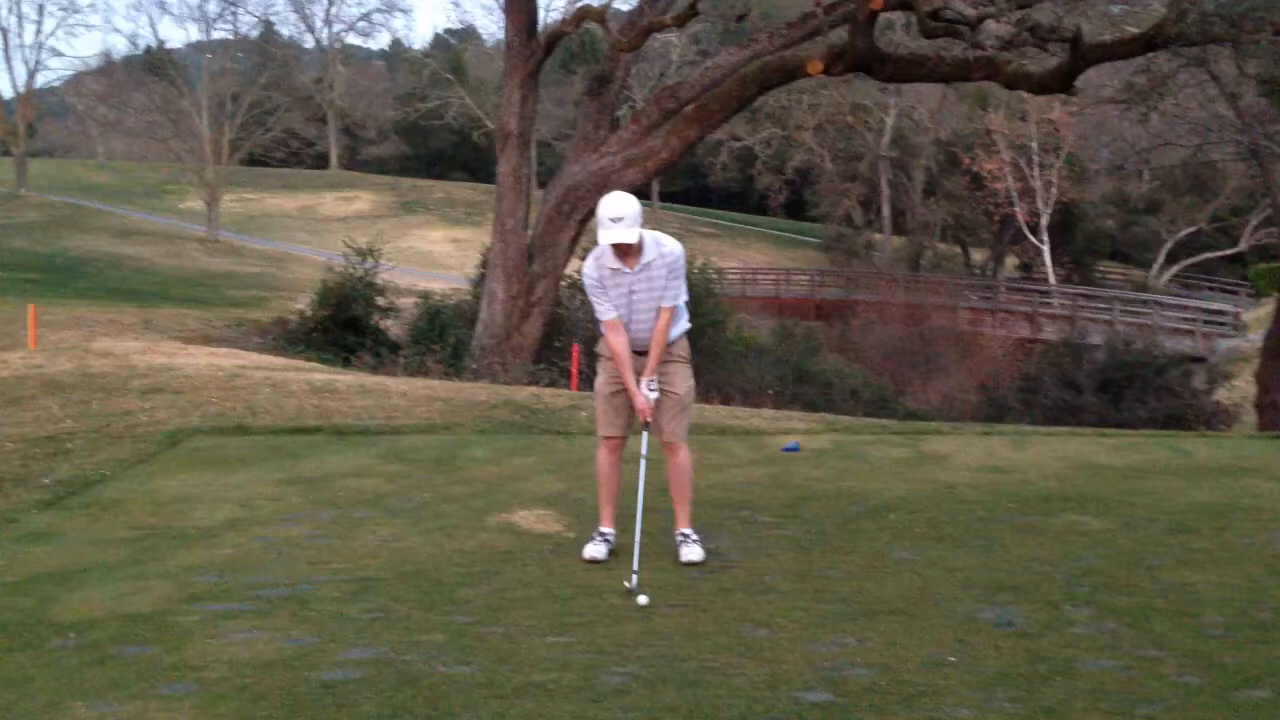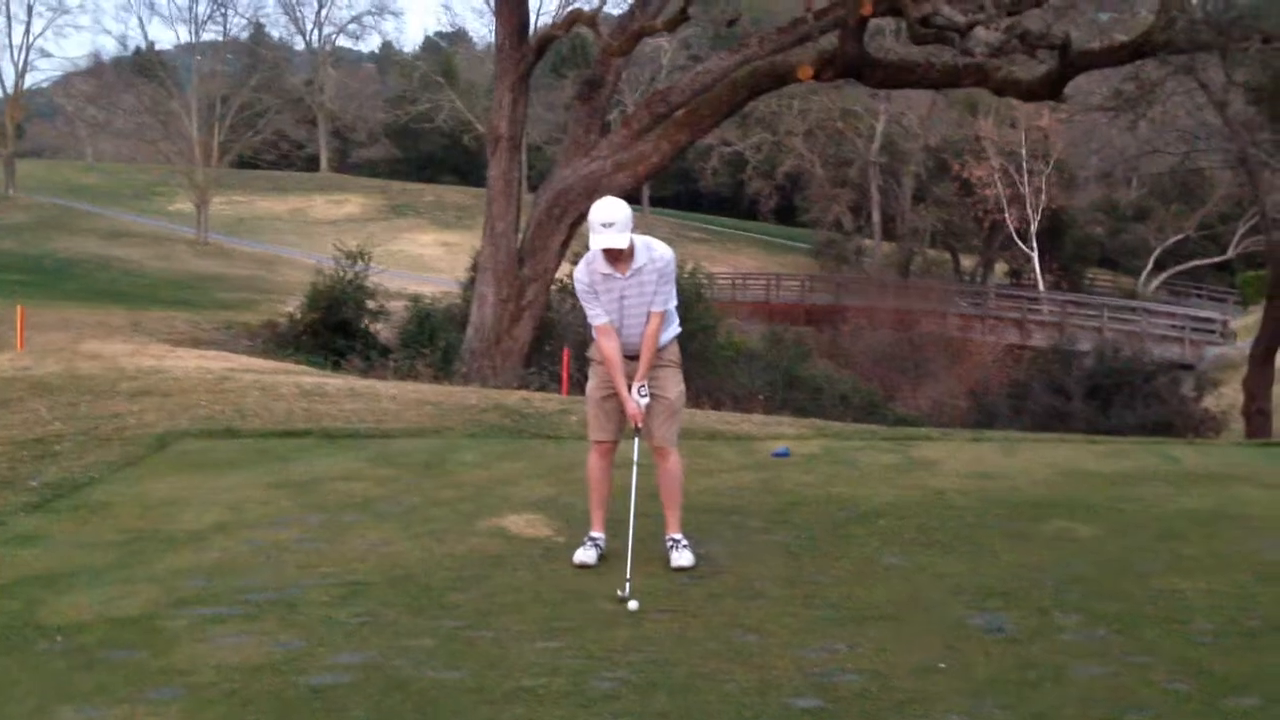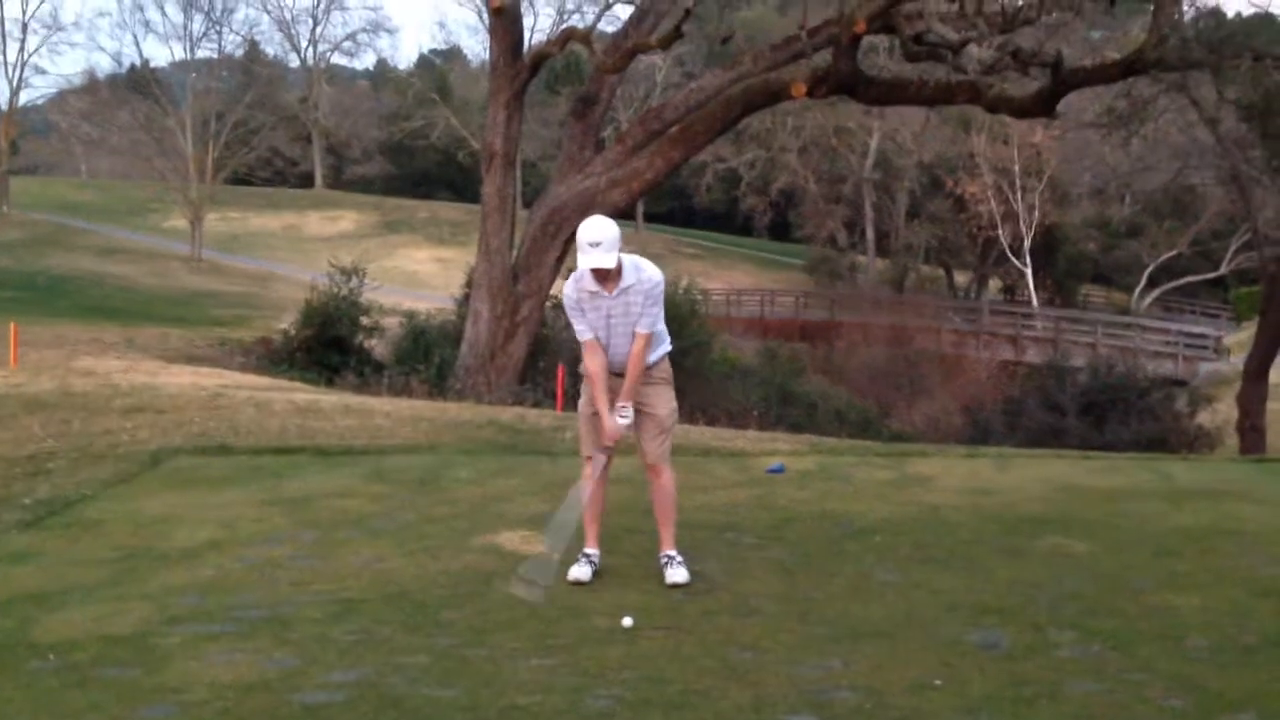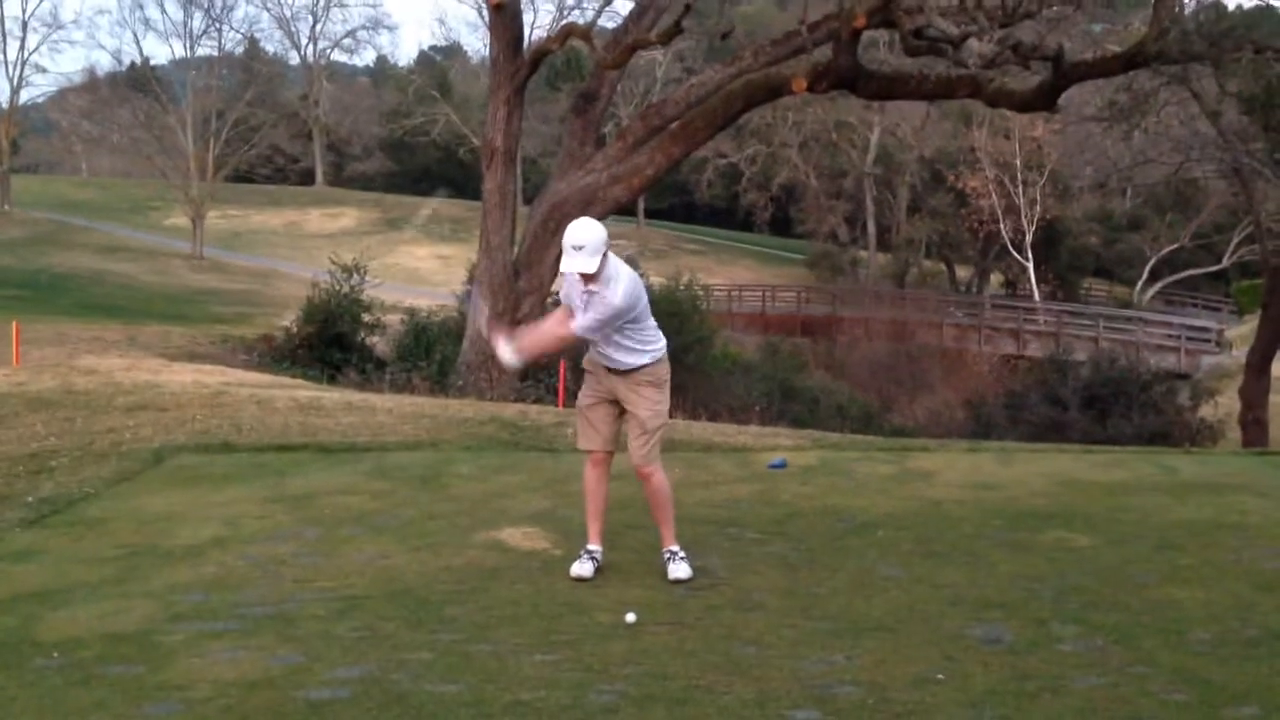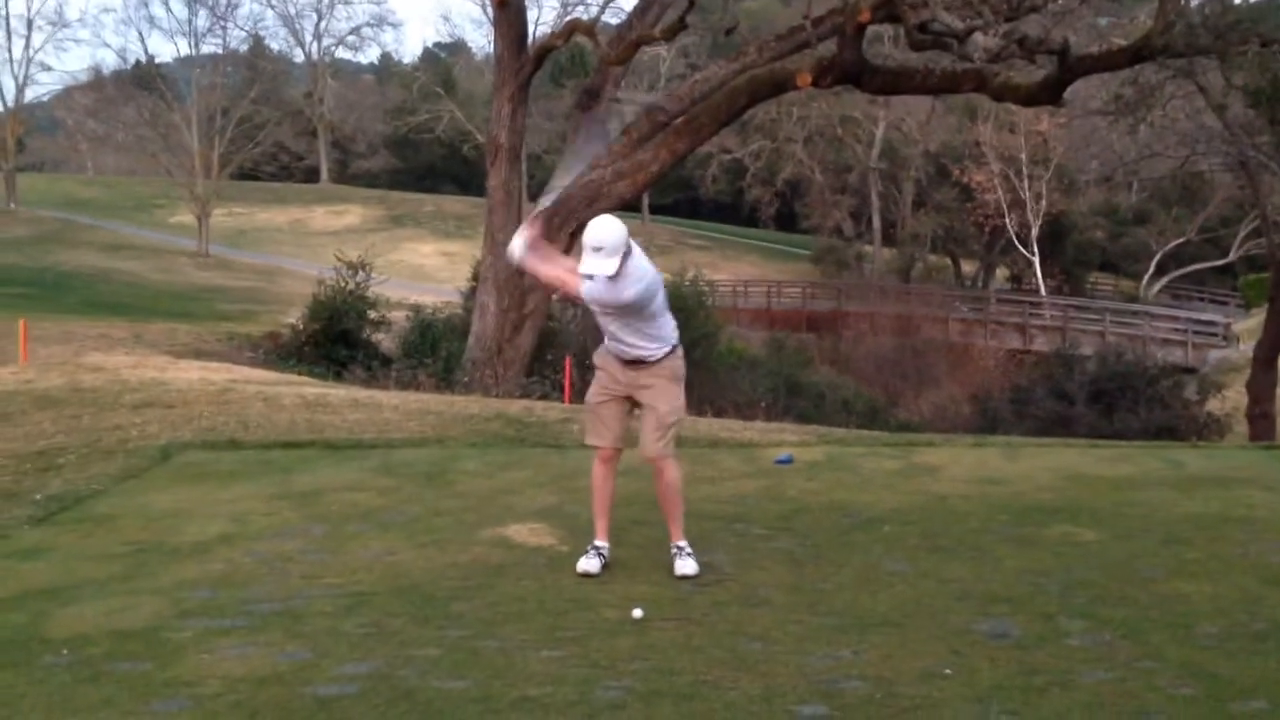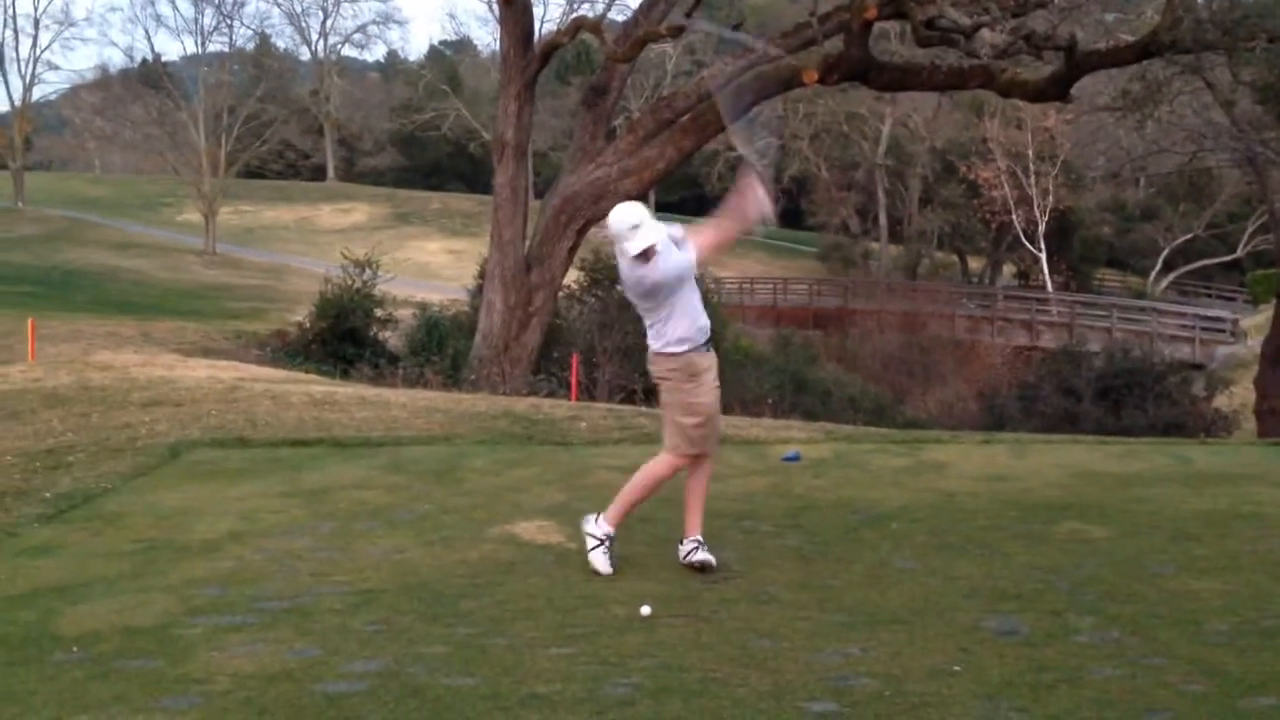
dt=0.4s
person 1, frame 1
left shoulder: (670, 252)
right shoulder: (594, 267)
left elbow: (665, 318)
right elbow: (614, 329)
left wrist: (650, 376)
right wrist: (633, 389)
left hip: (668, 350)
right hip: (618, 353)
left knee: (674, 441)
right knee: (611, 441)
left ankle: (684, 530)
right ankle: (605, 529)
person 1, frame 2
left shoulder: (661, 258)
right shoulder: (585, 273)
left elbow: (655, 323)
right elbow: (606, 335)
left wrist: (641, 382)
right wrist: (625, 396)
left hip: (659, 356)
right hip: (609, 358)
left knee: (664, 447)
right knee: (601, 445)
left ankle: (674, 536)
right ankle: (596, 534)
person 1, frame 3
left shoulder: (649, 278)
right shoulder: (574, 290)
left elbow: (640, 346)
right elbow: (592, 353)
left wrist: (625, 405)
right wrist: (604, 414)
left hip: (650, 372)
right hip: (601, 375)
left knee: (657, 463)
right knee: (593, 461)
left ankle: (669, 552)
right ankle: (590, 551)
person 1, frame 4
left shoulder: (618, 294)
right shoulder: (580, 265)
left elbow: (568, 334)
right elbow: (563, 316)
left wrist: (518, 352)
right wrist: (517, 337)
left hip: (643, 374)
right hip: (601, 368)
left knee: (646, 465)
right knee: (597, 458)
left ankle: (671, 548)
right ankle: (593, 547)
person 1, frame 5
left shoulder: (637, 284)
right shoulder: (602, 254)
left elbow: (572, 287)
right elbow: (578, 272)
left wrist: (526, 258)
right wrist: (537, 244)
left hip: (659, 368)
right hip: (614, 362)
left knee: (660, 458)
right knee: (606, 453)
left ankle: (679, 544)
right ankle: (601, 542)
person 1, frame 6
left shoulder: (646, 230)
right shoulder: (650, 271)
left elbow: (691, 236)
right elbow: (706, 246)
left wrist: (742, 205)
right wrist: (747, 213)
left hip: (691, 357)
right hip: (680, 364)
left knee: (704, 449)
right knee: (680, 455)
left ankle: (692, 540)
right ankle: (605, 523)
